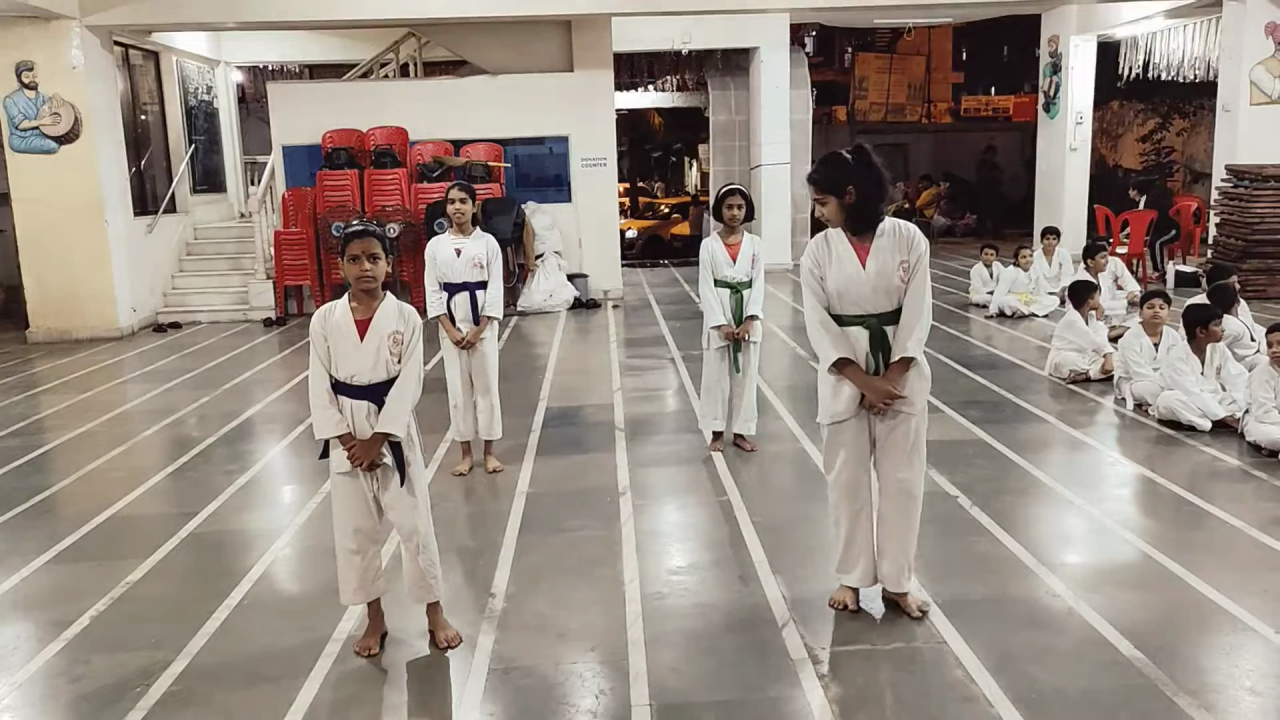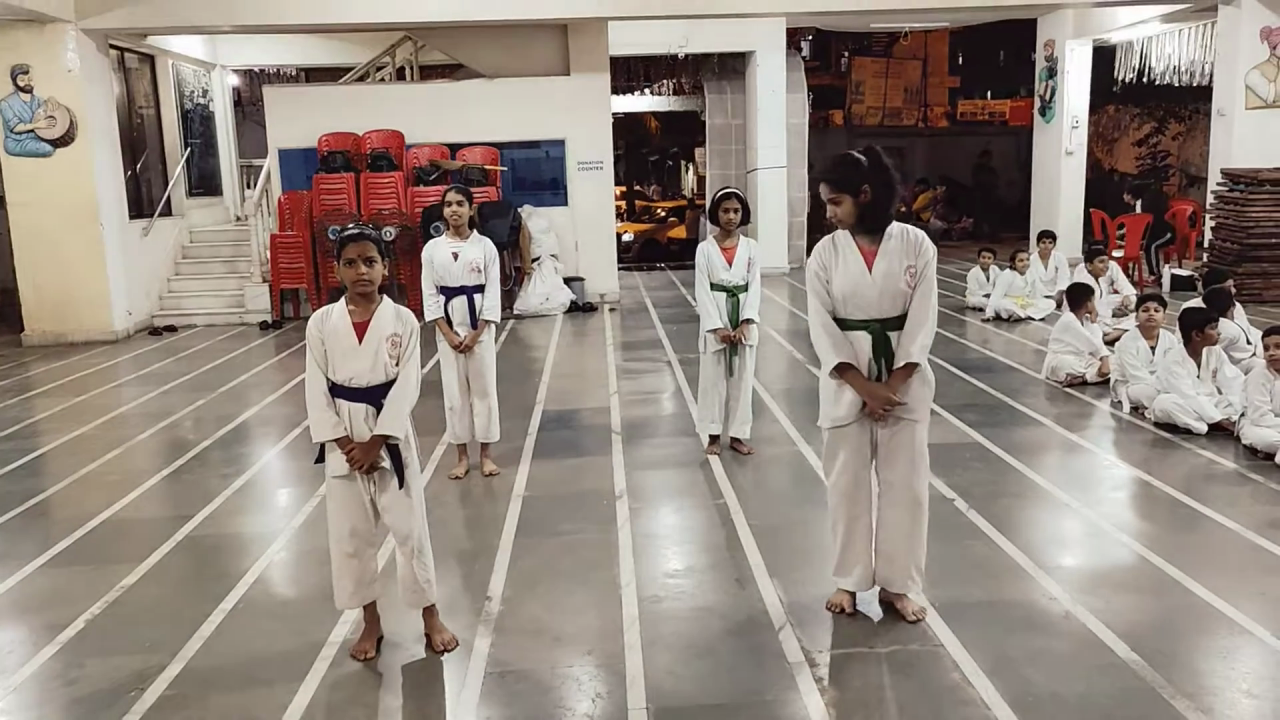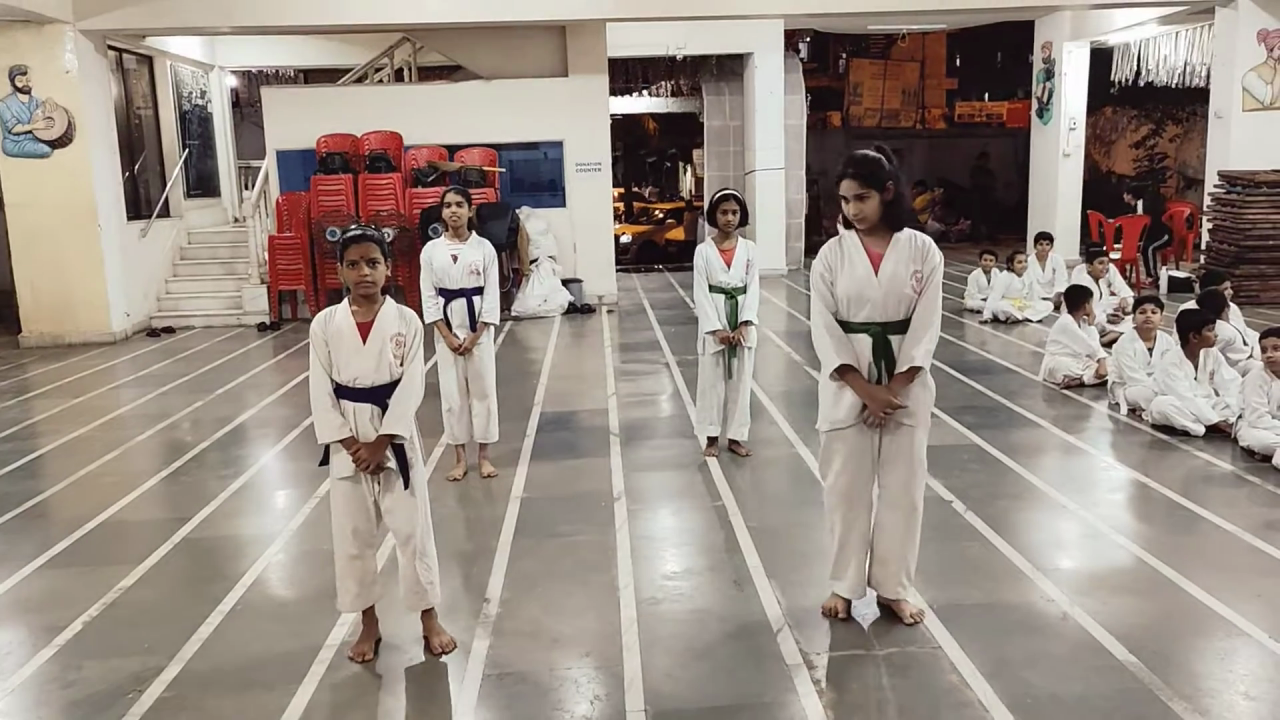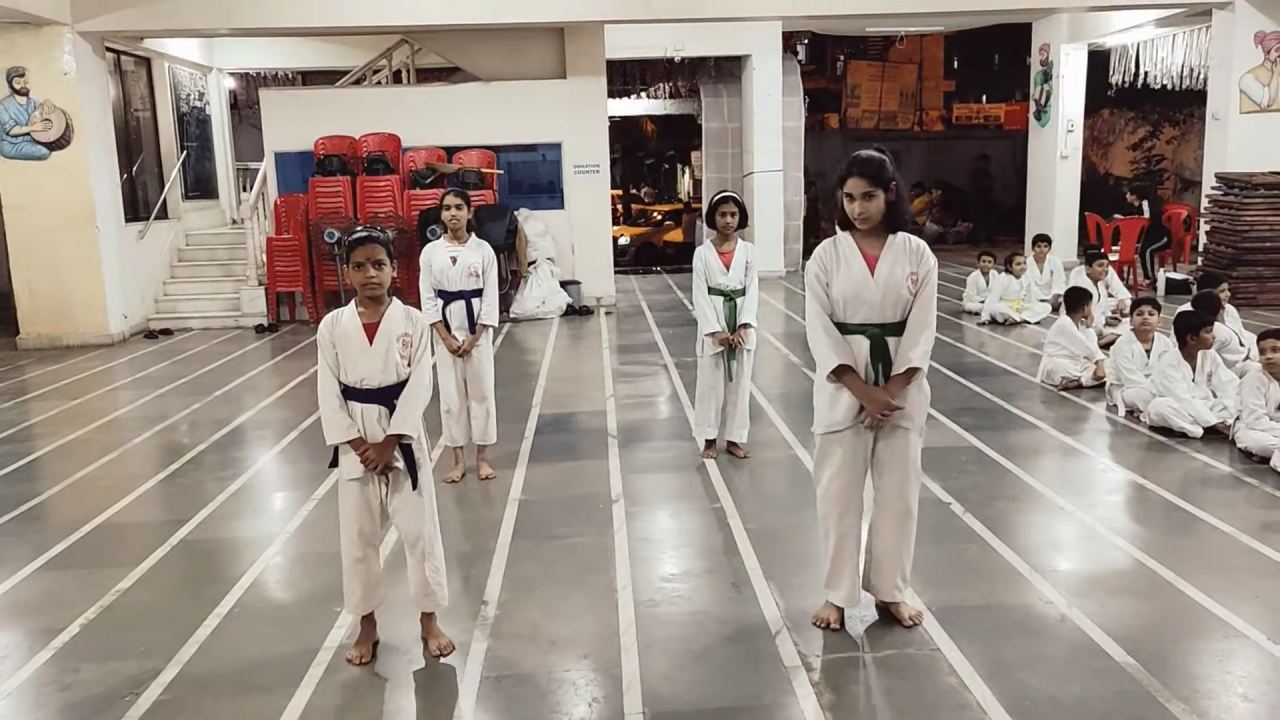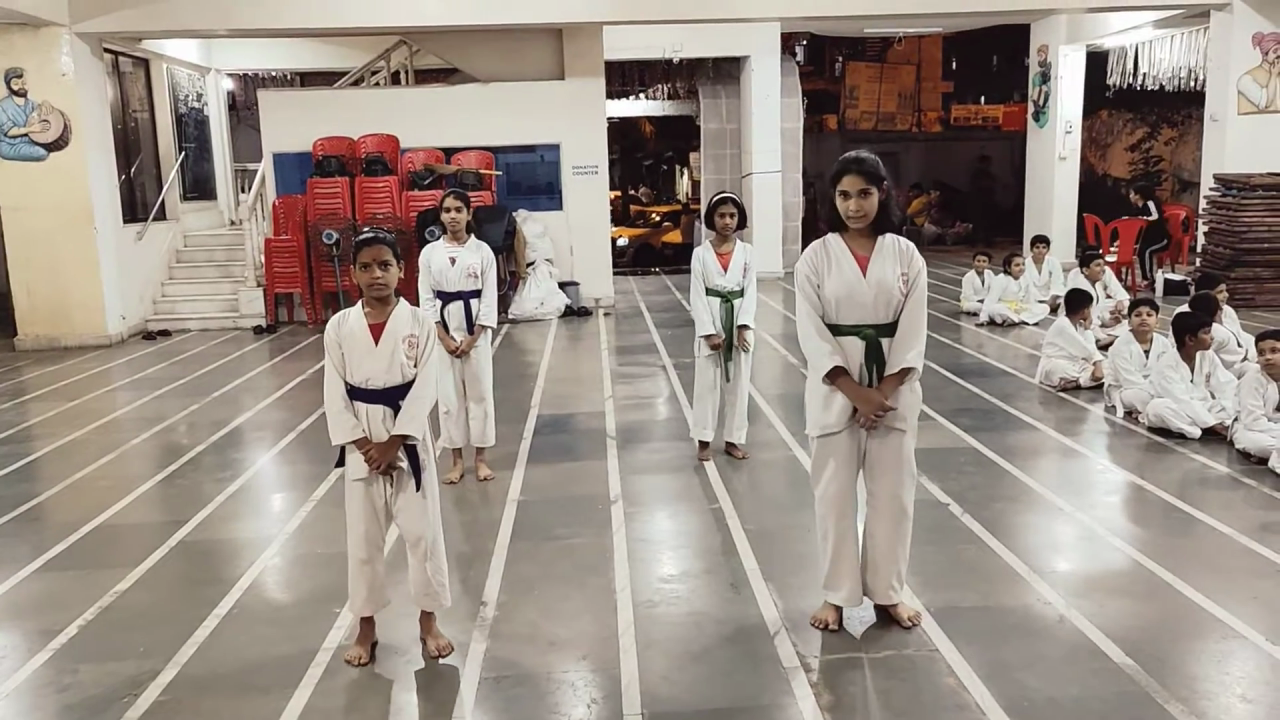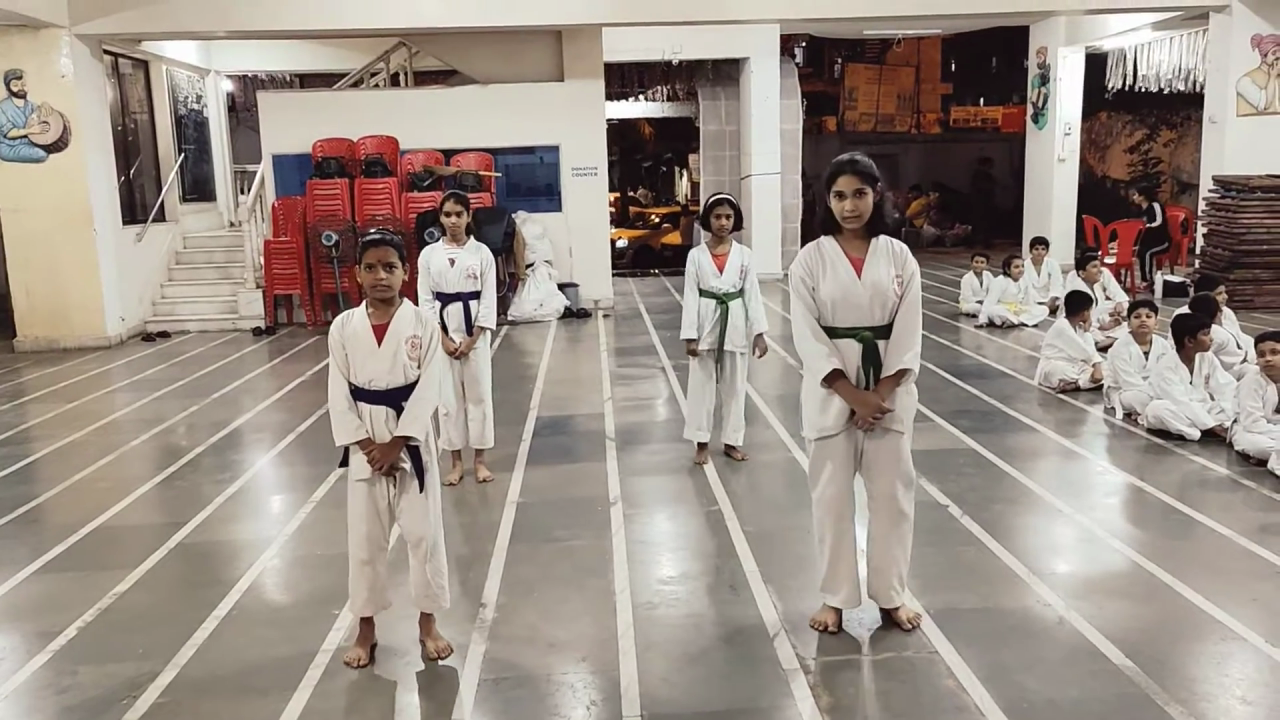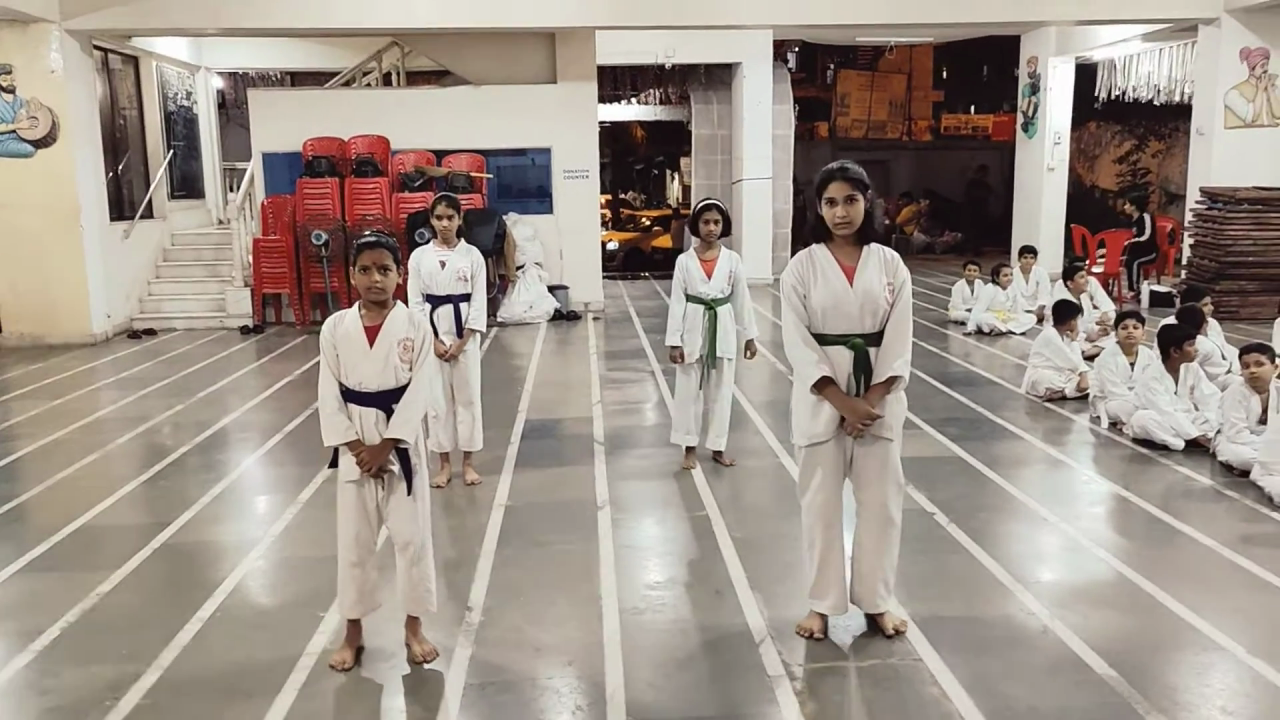
dt=0.2s
person 1, frame 1
left shoulder: (907, 238)
right shoulder: (819, 250)
left elbow: (917, 314)
right elbow: (819, 325)
left wrist: (890, 379)
right wrist: (864, 381)
left hip: (902, 373)
right hip: (844, 376)
left knee: (902, 477)
right knee: (846, 479)
left ankle: (897, 580)
right ankle: (852, 576)
person 1, frame 2
left shoulder: (915, 244)
right shoulder: (826, 252)
left elbow: (922, 320)
right elbow: (822, 328)
left wrist: (892, 385)
right wrist: (865, 388)
left hip: (904, 379)
right hip: (846, 382)
left knee: (906, 483)
right knee: (846, 483)
left ankle: (896, 584)
right ankle: (849, 579)
person 1, frame 3
left shoulder: (922, 250)
right shoulder: (832, 254)
left elbow: (925, 327)
right elbow: (824, 328)
left wrist: (893, 390)
right wrist: (866, 390)
left hip: (905, 385)
right hip: (846, 386)
left knee: (903, 487)
right knee: (844, 487)
left ankle: (894, 587)
right ankle: (844, 584)
person 1, frame 4
left shoulder: (916, 253)
right shoulder: (827, 255)
left elbow: (921, 329)
right elbow: (819, 330)
left wrist: (890, 391)
right wrist: (863, 391)
left hip: (901, 387)
right hip: (842, 387)
left knee: (898, 491)
right knee: (837, 491)
left ankle: (890, 590)
right ankle: (837, 594)
person 1, frame 5
left shoulder: (905, 254)
right shoulder: (816, 257)
left elbow: (913, 329)
right elbow: (812, 332)
left wrist: (884, 392)
right wrist: (856, 393)
left hip: (892, 387)
right hip: (834, 389)
left knee: (893, 491)
right knee: (833, 492)
left ankle: (887, 591)
right ankle: (837, 593)
person 1, frame 6
left shoulder: (898, 255)
right shoulder: (810, 259)
left elbow: (908, 330)
right elbow: (807, 335)
left wrist: (882, 393)
right wrist: (853, 395)
left hip: (889, 389)
right hip: (831, 390)
left knee: (893, 492)
right knee: (831, 495)
left ankle: (890, 594)
right ankle: (835, 595)
person 1, frame 7
left shoulder: (889, 263)
right shoulder: (802, 266)
left elbow: (899, 337)
right elbow: (798, 342)
left wrist: (872, 400)
right wrist: (843, 402)
left hip: (879, 396)
right hip: (821, 397)
left knee: (881, 498)
right knee: (820, 501)
left ankle: (876, 600)
right ankle: (822, 602)
person 2, frame 1
left shoulder: (405, 317)
right shoulder: (325, 320)
left elbow: (408, 385)
right elbow: (320, 386)
left wrist: (377, 440)
right wrist: (346, 440)
left hip: (393, 435)
right hip: (346, 441)
left knee: (415, 526)
right knee: (354, 534)
left ankle: (434, 611)
right ankle: (375, 618)
person 2, frame 2
left shoulder: (402, 321)
right shoulder: (321, 323)
left elbow: (406, 387)
right elbow: (316, 389)
left wrist: (376, 442)
right wrist: (344, 442)
left hip: (391, 438)
right hip: (343, 444)
left knee: (410, 529)
right knee: (349, 536)
left ankle: (430, 615)
right ankle: (371, 621)
person 2, frame 3
left shoulder: (406, 321)
right shoulder: (325, 324)
left elbow: (411, 387)
right elbow: (321, 391)
left wrist: (381, 442)
right wrist: (351, 443)
left hip: (396, 438)
right hip: (347, 443)
left knee: (413, 531)
right knee: (352, 537)
left ankle: (429, 618)
right ankle: (369, 624)
person 2, frame 4
left shoulder: (413, 322)
right shoulder: (332, 326)
left elbow: (419, 388)
right elbow: (329, 393)
left wrist: (390, 443)
right wrist: (358, 444)
left hip: (404, 440)
right hip: (354, 444)
left knee: (420, 532)
right knee: (357, 539)
left ankle: (429, 620)
right ankle: (367, 626)
person 2, frame 5
left shoulder: (419, 322)
right shoulder: (339, 326)
left elbow: (424, 389)
right elbow: (335, 394)
left wrist: (393, 442)
right wrist: (363, 444)
left hip: (408, 440)
right hip: (360, 444)
left knee: (423, 532)
right knee: (362, 539)
left ankle: (428, 621)
right ankle: (366, 627)
person 2, frame 6
left shoulder: (422, 323)
right shoulder: (343, 327)
left elbow: (428, 390)
right elbow: (339, 394)
left wrist: (396, 443)
right wrist: (366, 445)
left hip: (412, 441)
right hip: (364, 443)
left knee: (424, 533)
right knee: (364, 539)
left ankle: (427, 622)
right ankle: (366, 628)
person 2, frame 7
left shoulder: (415, 326)
right shoulder: (335, 327)
left elbow: (418, 393)
right elbow: (329, 395)
left wrist: (386, 446)
right wrist: (356, 447)
left hip: (401, 443)
right hip: (354, 444)
left knee: (412, 536)
right knee: (354, 540)
left ankle: (413, 626)
right ankle: (353, 631)
person 3, frame 1
left shoulder: (487, 242)
right shoulder: (435, 246)
left elbow: (495, 289)
right elbow: (432, 292)
left wrist: (478, 330)
right wrist: (451, 331)
left hip: (482, 323)
right hip: (450, 326)
left knee: (486, 386)
right knee: (458, 388)
left ankle: (488, 450)
right ankle: (466, 453)
person 3, frame 2
left shoulder: (485, 246)
right shoulder: (432, 248)
left elbow: (492, 292)
right elbow: (430, 295)
left wrist: (476, 333)
right wrist: (449, 334)
left hip: (479, 326)
right hip: (448, 329)
left knee: (484, 388)
right knee: (454, 391)
left ankle: (485, 453)
right ankle: (462, 455)
person 3, frame 3
left shoulder: (484, 247)
right shoulder: (431, 250)
left elbow: (492, 294)
right elbow: (429, 297)
left wrist: (475, 336)
right wrist: (448, 336)
left hip: (479, 328)
right hip: (447, 330)
left knee: (483, 390)
right knee: (452, 392)
left ankle: (483, 455)
right ankle: (461, 457)
person 3, frame 4
left shoulder: (483, 250)
right shoulder: (430, 252)
left elbow: (490, 296)
right elbow: (428, 298)
left wrist: (474, 338)
right wrist: (447, 338)
left hip: (478, 330)
right hip: (446, 333)
left knee: (482, 391)
right knee: (451, 394)
left ankle: (482, 456)
right ankle: (458, 459)
person 3, frame 5
left shoulder: (482, 251)
right shoulder: (429, 253)
left elbow: (489, 298)
right elbow: (427, 299)
left wrist: (472, 338)
right wrist: (445, 339)
left hip: (476, 332)
right hip: (443, 334)
left knee: (480, 393)
right knee: (449, 395)
left ankle: (480, 458)
right ankle: (457, 460)
person 3, frame 6
left shoulder: (481, 252)
right shoulder: (429, 255)
left elbow: (488, 300)
right elbow: (426, 301)
left wrist: (471, 340)
right wrist: (444, 340)
left hip: (475, 333)
right hip: (442, 335)
left knee: (479, 394)
right knee: (449, 397)
left ankle: (479, 460)
right ankle: (456, 462)
person 3, frame 7
left shoulder: (472, 255)
right shoulder: (419, 256)
left elbow: (479, 302)
right elbow: (415, 302)
left wrist: (461, 342)
right wrist: (434, 342)
left hip: (464, 336)
right hip: (432, 337)
left knee: (468, 397)
right knee: (437, 398)
left ankle: (468, 462)
right ankle: (444, 464)
person 4, frame 1
left shoulder: (754, 243)
right shoulder: (709, 245)
left elbow: (758, 283)
right elbow: (706, 287)
left wrist: (750, 319)
right wrist: (721, 324)
left hip: (747, 317)
right hip: (718, 318)
left knee: (746, 376)
right knee: (716, 375)
left ankle: (740, 431)
right ankle: (717, 432)
person 4, frame 2
left shoulder: (750, 247)
right shoulder: (705, 249)
left elbow: (754, 287)
right elbow: (702, 291)
left wrist: (745, 323)
right wrist: (717, 327)
left hip: (744, 322)
right hip: (715, 323)
left knee: (742, 379)
right knee: (713, 379)
left ankle: (737, 434)
right ankle: (714, 435)
person 4, frame 3
left shoulder: (749, 248)
right shoulder: (703, 250)
left elbow: (753, 289)
right elbow: (701, 293)
left wrist: (744, 324)
right wrist: (716, 329)
left hip: (742, 323)
right hip: (713, 324)
left knee: (740, 382)
right knee: (711, 381)
left ankle: (735, 436)
right ankle: (712, 437)
person 4, frame 4
left shoulder: (748, 251)
right shoulder: (702, 253)
left elbow: (752, 290)
right elbow: (700, 295)
left wrist: (744, 326)
right wrist: (716, 330)
left hip: (741, 326)
right hip: (712, 326)
left knee: (740, 384)
right knee: (710, 383)
left ankle: (734, 439)
right ankle: (710, 439)
person 4, frame 5
left shoulder: (747, 252)
right shoulder: (701, 254)
left elbow: (750, 292)
right elbow: (697, 296)
left wrist: (743, 327)
right wrist: (709, 333)
left hip: (738, 326)
right hip: (710, 326)
left knee: (738, 385)
right knee: (706, 385)
left ankle: (733, 439)
right ankle: (704, 440)
person 4, frame 6
left shoulder: (744, 254)
right shoulder: (696, 255)
left elbow: (752, 294)
right elbow: (690, 296)
left wrist: (759, 332)
right wrist: (690, 336)
left hip: (736, 327)
right hip: (705, 327)
left knee: (735, 386)
right knee: (701, 385)
left ankle: (731, 441)
right ankle: (702, 443)
person 4, frame 7
left shoulder: (732, 259)
right shoulder: (684, 260)
left elbow: (741, 299)
right elbow: (677, 302)
left wrist: (749, 335)
right wrist: (674, 341)
left hip: (723, 332)
right hip: (693, 331)
left knee: (721, 392)
right knee: (689, 391)
left ankle: (717, 447)
right ankle: (689, 448)
